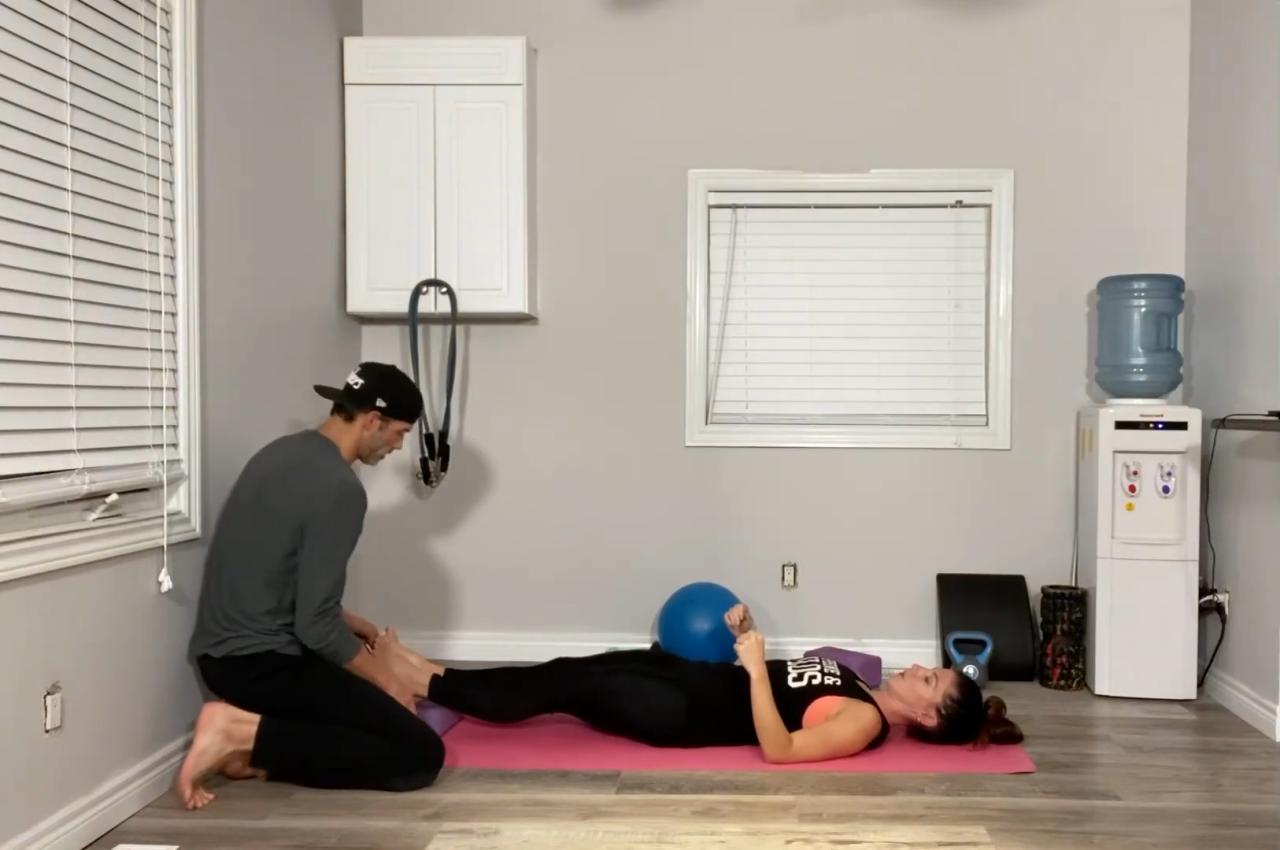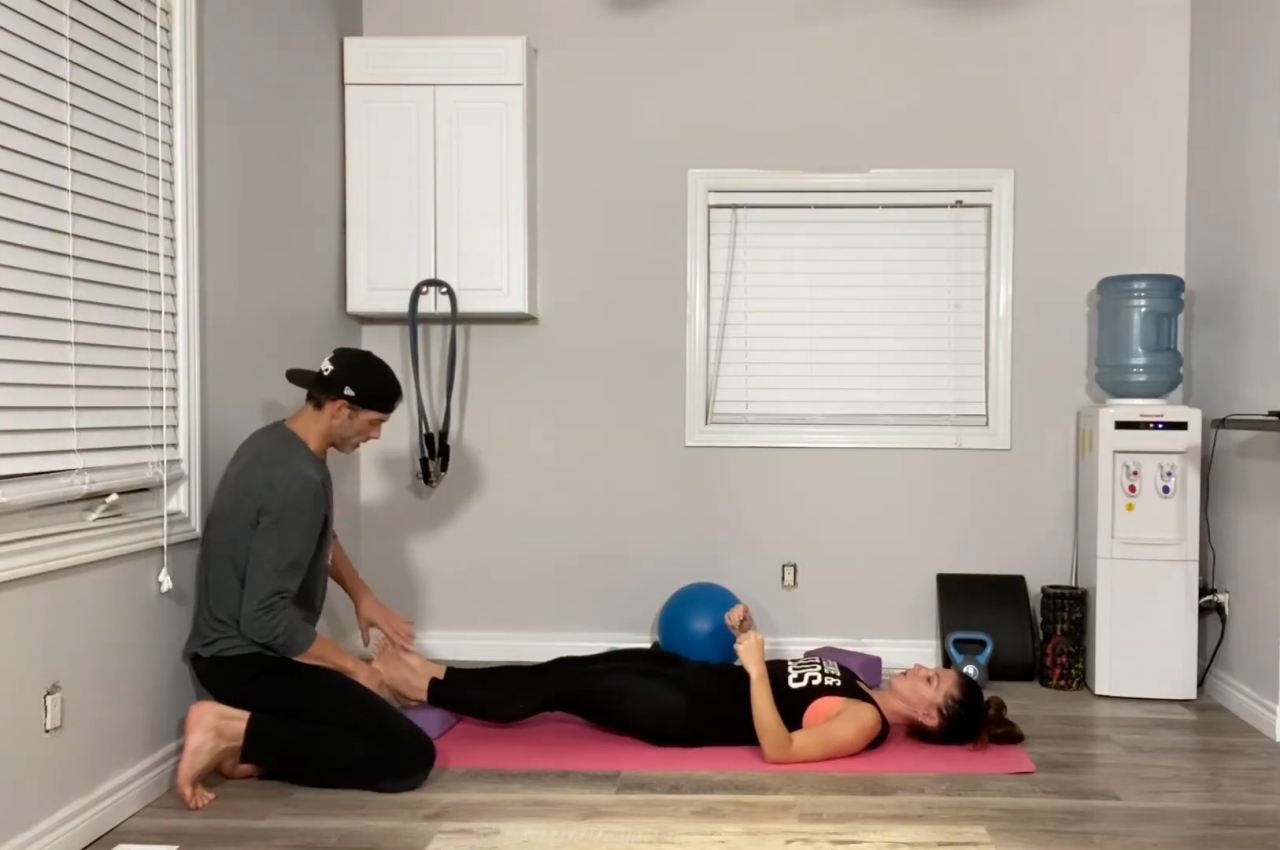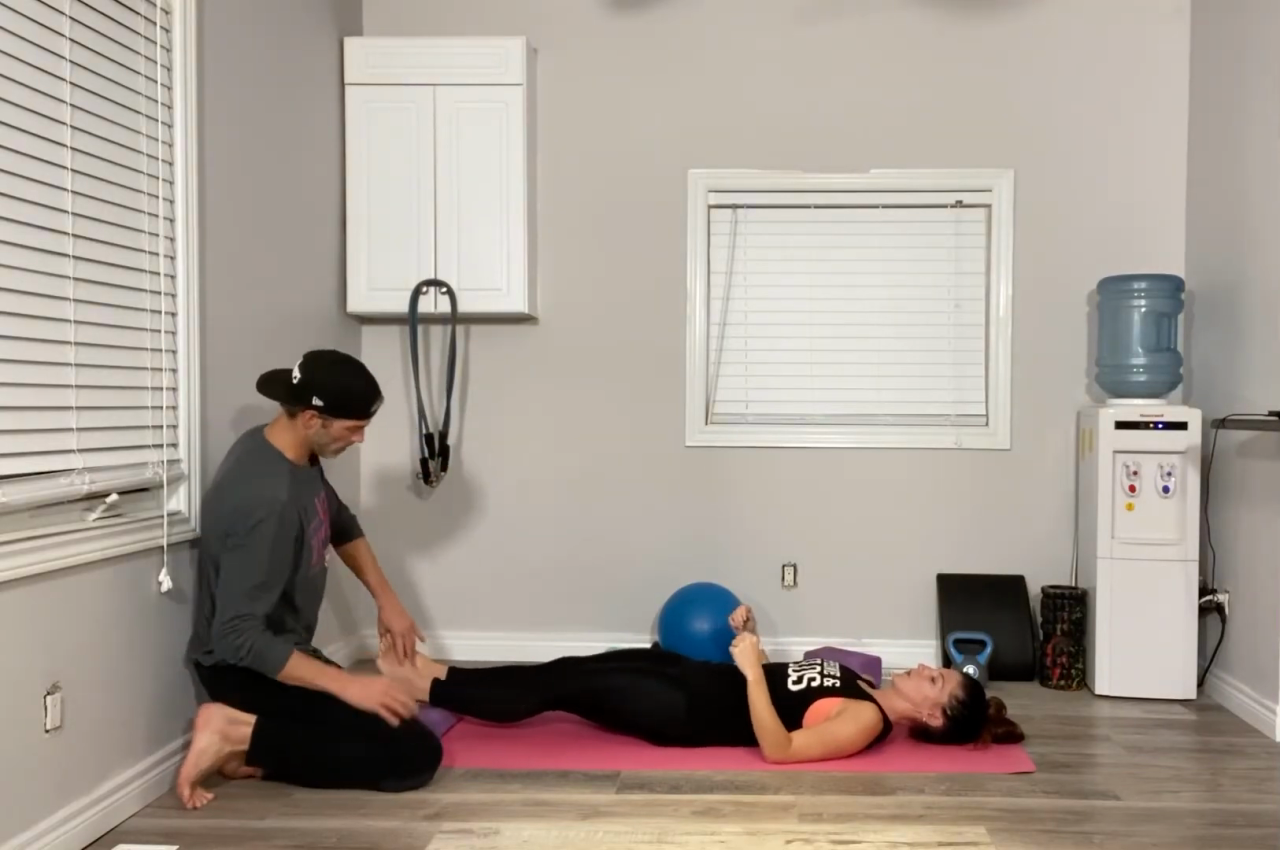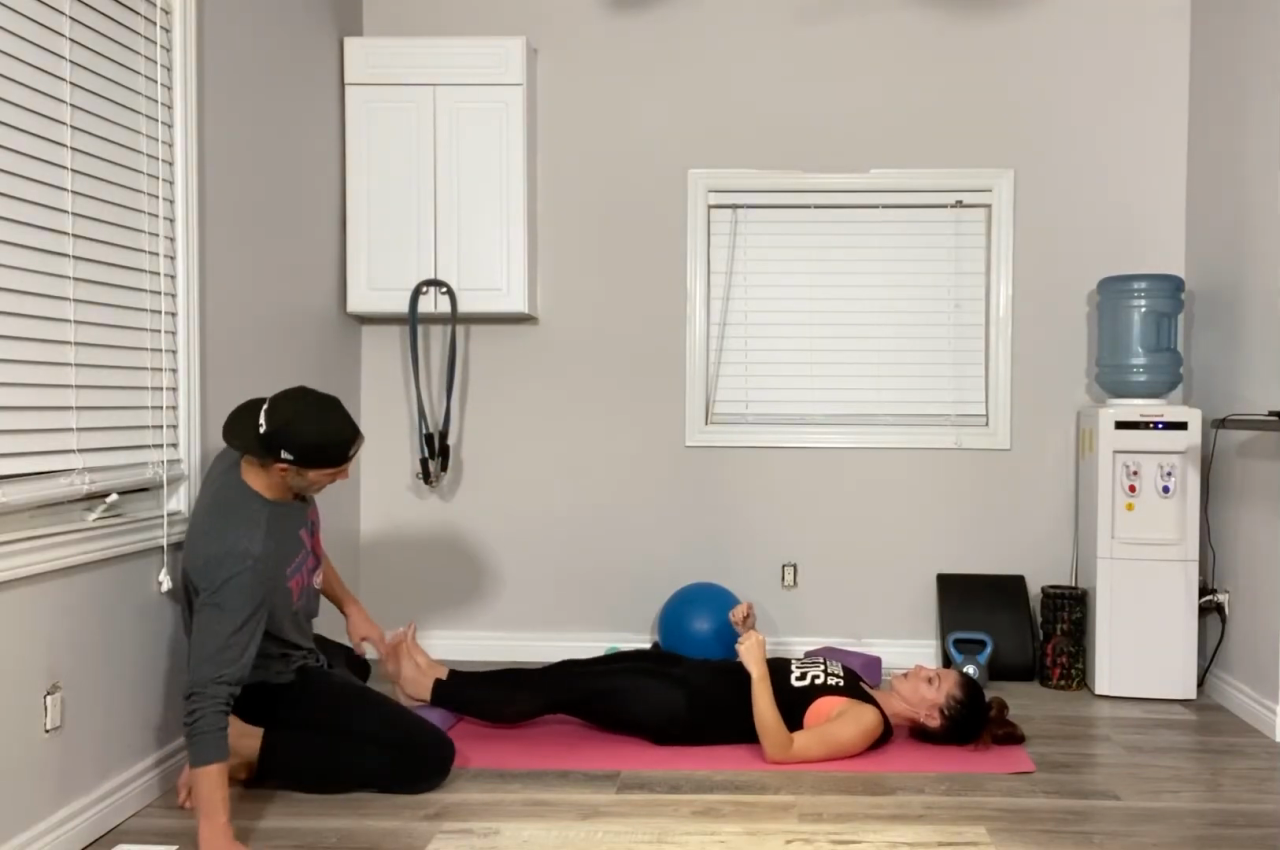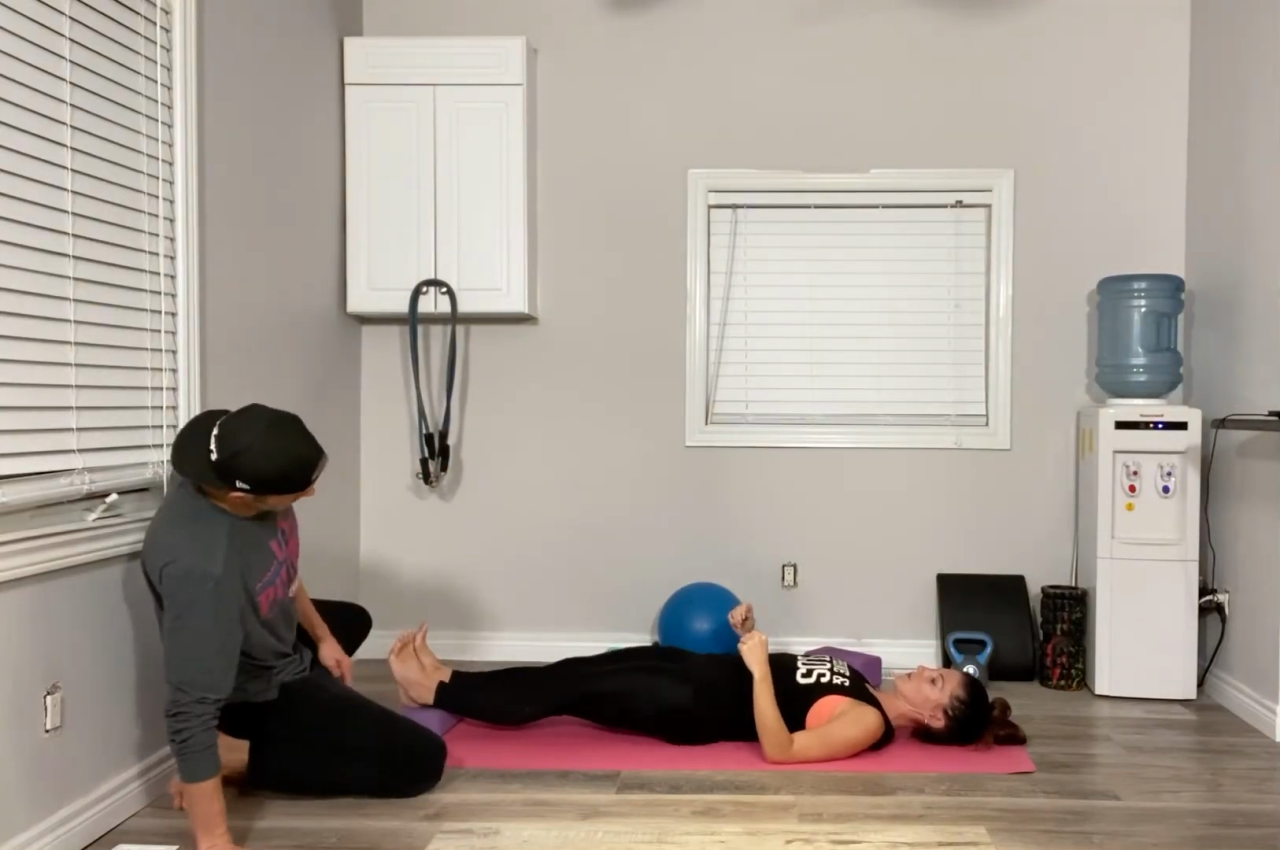
dt=0.5s
person 1, frame 1
left shoulder: (865, 723)
right shoulder: (861, 690)
left elbow: (777, 747)
left wrist: (753, 667)
right wrist: (748, 637)
left hip: (699, 714)
right hip: (705, 678)
left knee: (569, 692)
right knee: (570, 668)
left ankle: (427, 686)
right ankle: (437, 675)
person 1, frame 2
left shoulder: (865, 724)
right shoulder: (862, 690)
left elbow: (778, 747)
left wrist: (754, 666)
right wrist: (750, 637)
left hip: (700, 713)
right hip: (706, 678)
left knee: (569, 690)
right knee: (573, 669)
left ankle: (428, 689)
right ankle: (440, 676)
person 1, frame 3
left shoulder: (866, 722)
right shoulder: (863, 689)
left elbow: (777, 747)
left wrist: (749, 668)
right wrist: (748, 639)
left hip: (698, 714)
right hip: (703, 678)
left knee: (569, 690)
right knee: (574, 668)
left ankle: (427, 690)
right ankle: (441, 675)
person 1, frame 4
left shoulder: (867, 724)
right shoulder: (863, 690)
left elbow: (779, 748)
left wrist: (755, 666)
right wrist: (751, 635)
left hip: (699, 711)
right hip: (704, 676)
left knee: (567, 693)
right knee: (573, 672)
left ankle: (431, 689)
right ankle: (441, 675)
person 1, frame 5
left shoulder: (868, 725)
right shoulder: (867, 690)
left elbow: (778, 748)
left wrist: (757, 666)
right wrist: (750, 638)
left hip: (705, 706)
right hip: (707, 670)
left knee: (571, 693)
right knee: (575, 671)
left ankle: (434, 692)
right ankle: (445, 677)
person 2, frame 1
left shoulder: (284, 452)
right shoulder: (338, 488)
right elbow: (316, 624)
left wrist: (355, 625)
right wrist: (384, 679)
left hip: (225, 651)
right hip: (261, 660)
left knee: (372, 723)
right knee: (420, 755)
left ankle: (248, 730)
right ankle: (244, 734)
person 2, frame 2
left shoulder: (275, 443)
right shoulder: (296, 480)
right elbow: (265, 617)
left wrist: (362, 595)
right wrist: (353, 667)
left hip: (231, 651)
right hip: (249, 661)
left knee: (367, 721)
right knee: (410, 756)
left ankle: (247, 741)
right ankle: (234, 731)
person 2, frame 3
left shoulder: (289, 451)
right shoulder: (266, 498)
left elbow: (342, 524)
right elbow: (238, 637)
left wrist: (385, 599)
right wrist: (346, 685)
left hip: (271, 649)
right hip: (250, 667)
left knee: (371, 715)
right knee: (415, 755)
left ankle: (250, 741)
right ankle: (241, 733)
person 2, frame 4
left shoulder: (249, 460)
right shoulder: (241, 553)
left elbow: (309, 549)
right elbow: (207, 694)
left wrist: (351, 608)
left hip: (282, 652)
right hip: (266, 684)
left knee: (354, 668)
right knee: (430, 758)
left ankle: (245, 744)
right ankle: (250, 748)
person 2, frame 5
left shoulder: (235, 472)
right shoulder: (200, 567)
right elbow: (191, 709)
left wrist: (322, 636)
left hip: (280, 641)
right hip: (257, 691)
left knee: (353, 620)
right knee: (422, 760)
right ankle: (240, 756)
